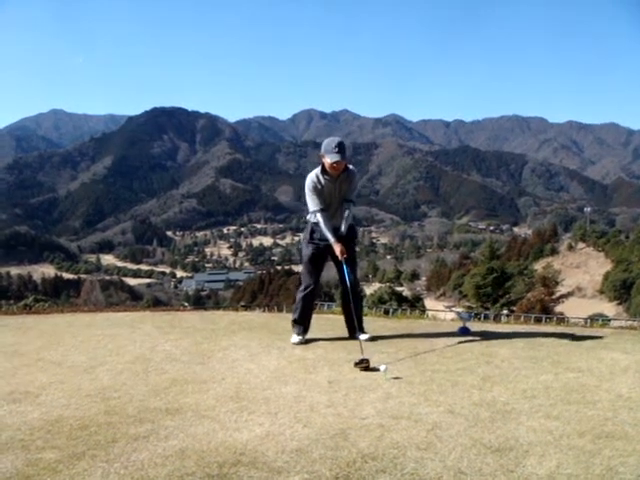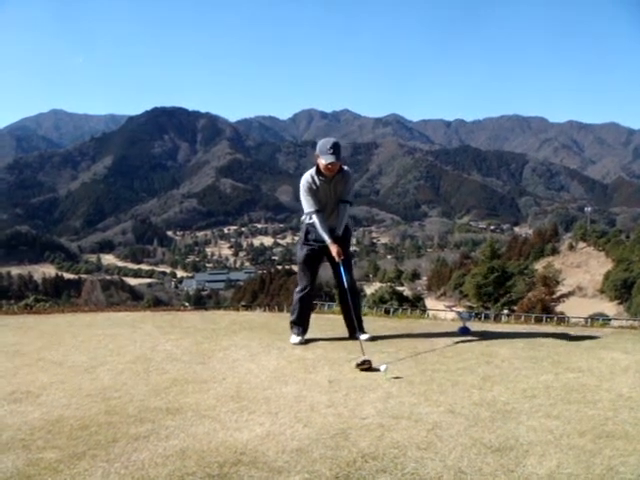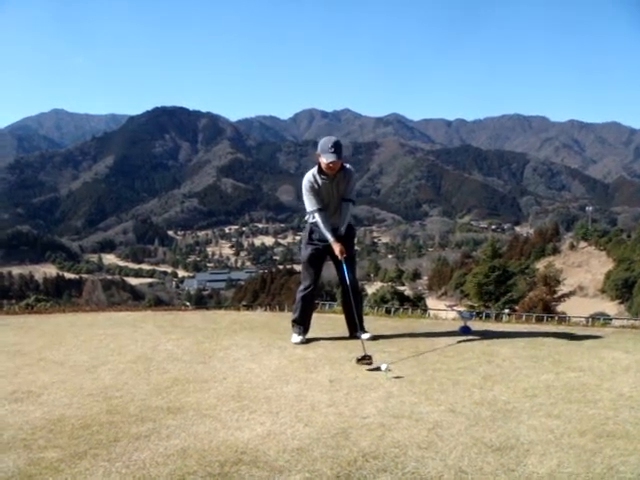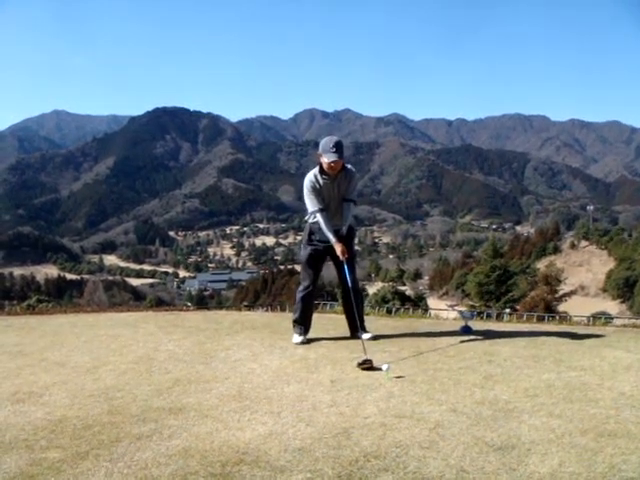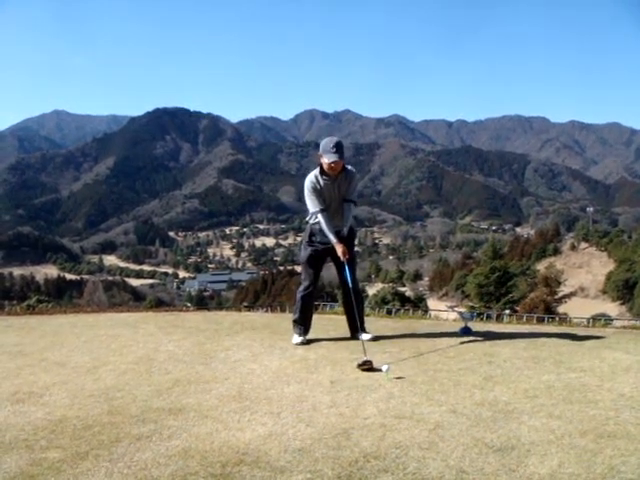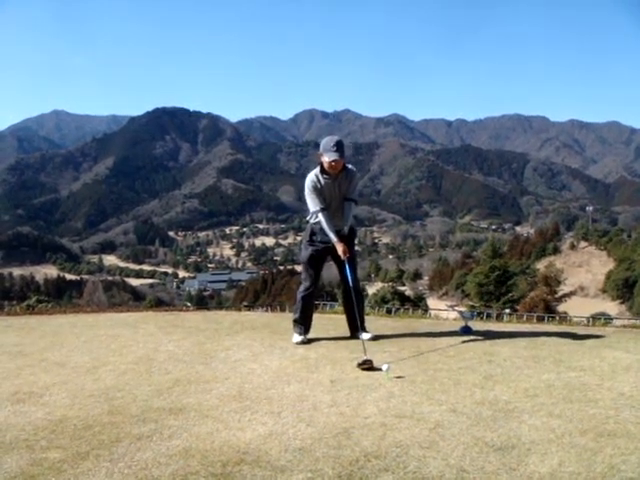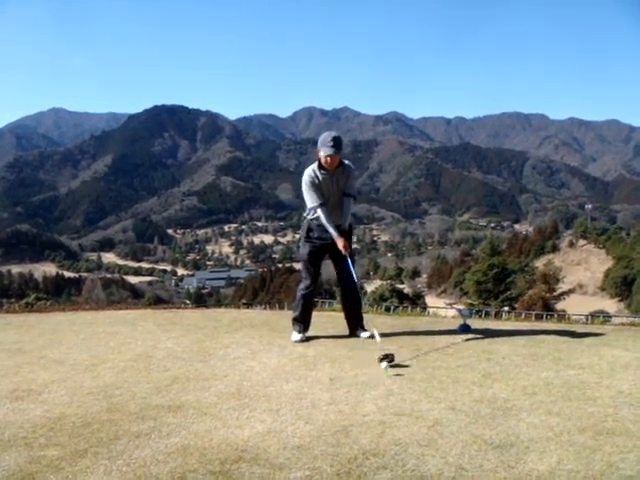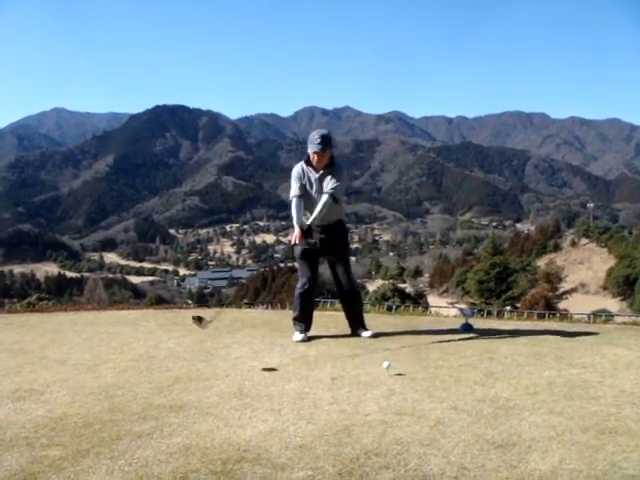
dt=0.3s
person 1, frame 1
left shoulder: (352, 174)
right shoulder: (313, 179)
left elbow: (347, 205)
right elbow: (319, 213)
left wrist: (341, 235)
right wrist: (334, 242)
left hip: (343, 232)
right hip: (317, 232)
left knee: (351, 282)
right knee: (309, 283)
left ankle: (356, 329)
right ankle: (299, 329)
person 1, frame 2
left shoulder: (347, 175)
right shoulder: (307, 180)
left elbow: (344, 206)
right elbow: (315, 215)
left wrist: (337, 235)
right wrist: (330, 243)
left hip: (339, 232)
right hip: (313, 234)
left knee: (348, 282)
right knee: (305, 284)
left ankle: (356, 328)
right ankle: (298, 329)
person 1, frame 3
left shoulder: (349, 174)
right shoulder: (310, 179)
left elbow: (347, 204)
right elbow: (317, 213)
left wrist: (340, 234)
right wrist: (332, 241)
left hip: (342, 231)
right hip: (316, 233)
left knee: (350, 281)
right knee: (309, 282)
left ankle: (357, 328)
right ankle: (299, 329)
person 1, frame 4
left shoulder: (350, 174)
right shoulder: (311, 179)
left elbow: (348, 205)
right elbow: (319, 214)
left wrist: (342, 234)
right wrist: (334, 242)
left hip: (343, 232)
right hip: (316, 233)
left knee: (350, 282)
right knee: (308, 283)
left ankle: (358, 328)
right ankle: (300, 329)
person 1, frame 5
left shoulder: (350, 175)
right shoulder: (312, 180)
left elbow: (348, 206)
right elbow: (320, 214)
left wrist: (343, 236)
right wrist: (335, 243)
left hip: (343, 233)
right hip: (317, 234)
left knee: (350, 282)
right knee: (308, 283)
left ankle: (358, 328)
right ankle: (300, 330)
person 1, frame 6
left shoulder: (351, 174)
right shoulder: (312, 180)
left elbow: (349, 204)
right elbow: (321, 214)
left wrist: (344, 234)
right wrist: (336, 241)
left hip: (343, 233)
right hip: (318, 233)
left knee: (351, 282)
right knee: (309, 282)
left ankle: (357, 327)
right ankle: (300, 329)
person 1, frame 7
left shoulder: (348, 170)
right shoulder: (310, 175)
left elbow: (347, 200)
right elbow: (319, 209)
left wrist: (344, 229)
right wrist: (336, 236)
left hip: (341, 229)
right hip: (315, 230)
left knee: (349, 280)
right knee: (309, 281)
left ankle: (356, 326)
right ankle: (299, 327)
person 1, frame 8
left shoulder: (337, 171)
right shoulder: (299, 170)
left elbow: (326, 199)
right elbow: (297, 200)
left wrist: (309, 224)
right wrist: (297, 227)
left hip: (334, 230)
right hip: (307, 231)
left knee: (346, 281)
right knee: (305, 282)
left ankle: (358, 325)
right ankle: (301, 327)
